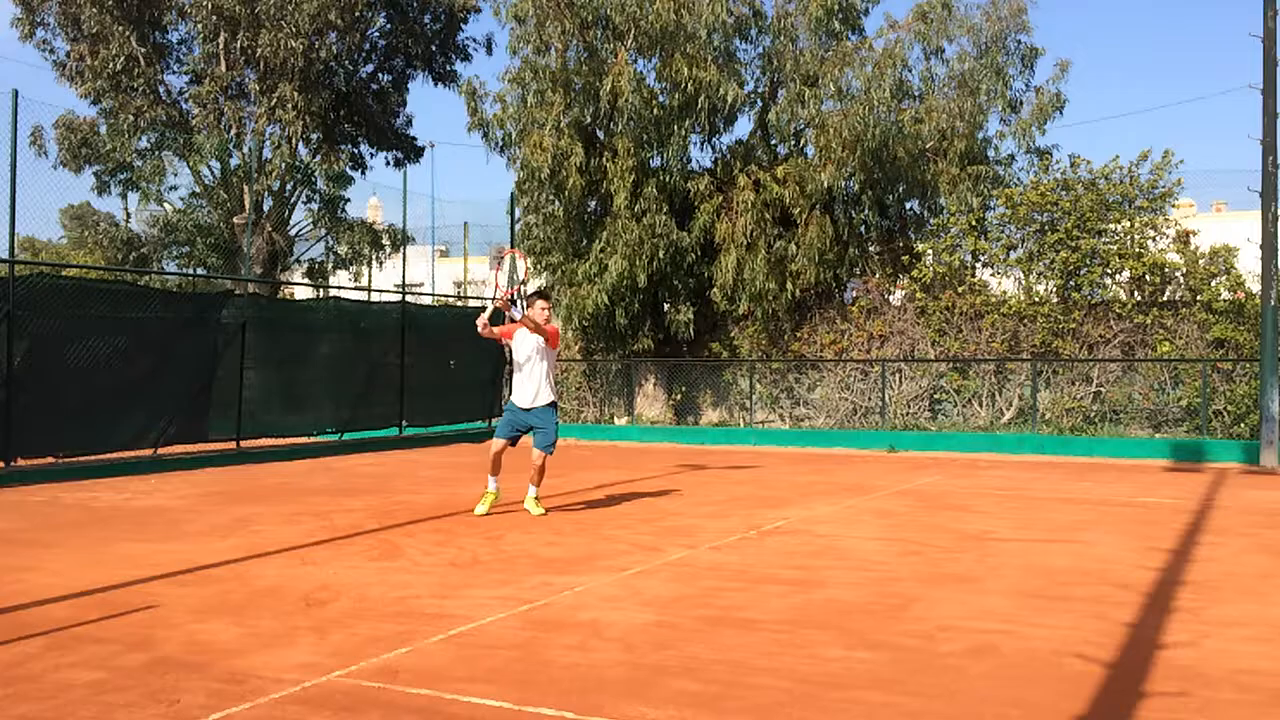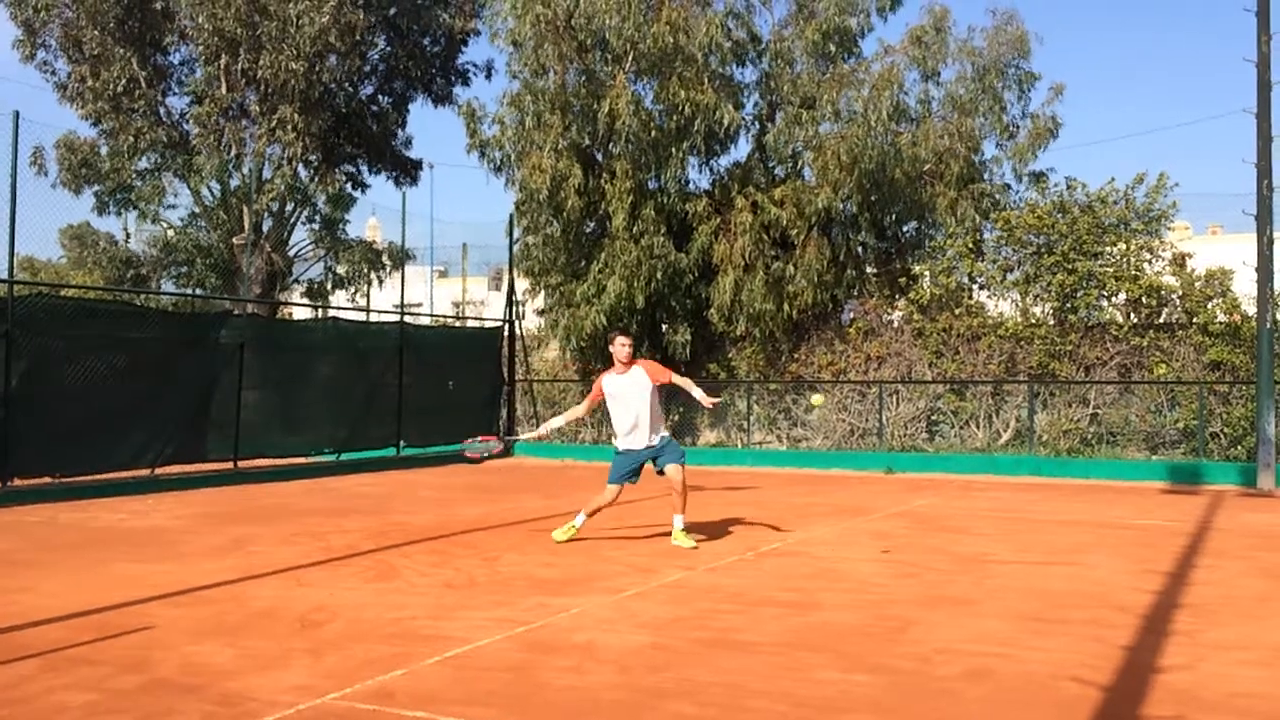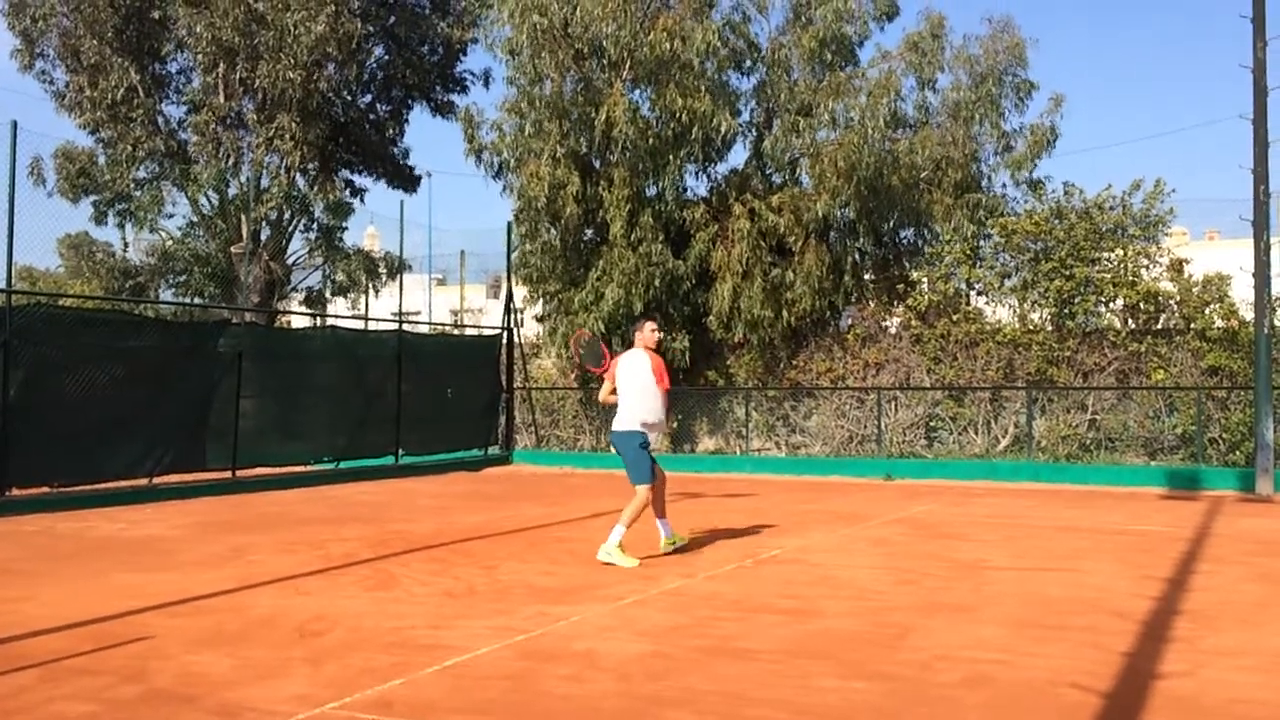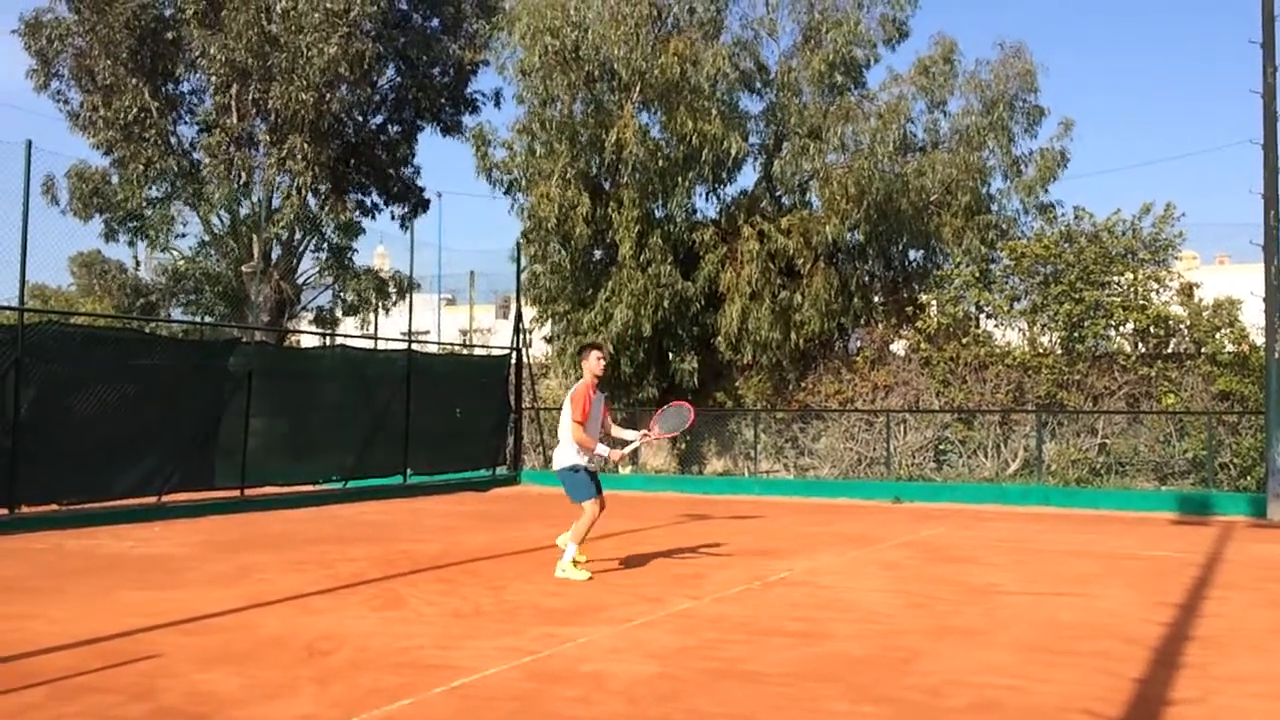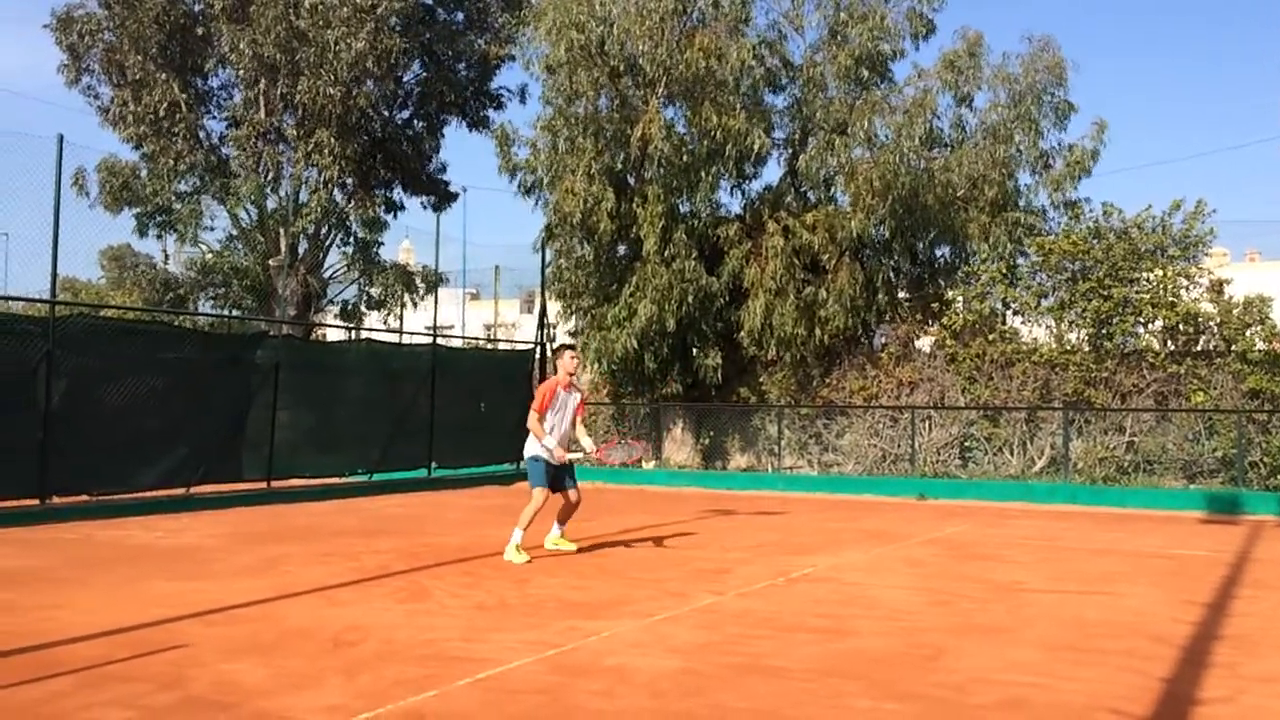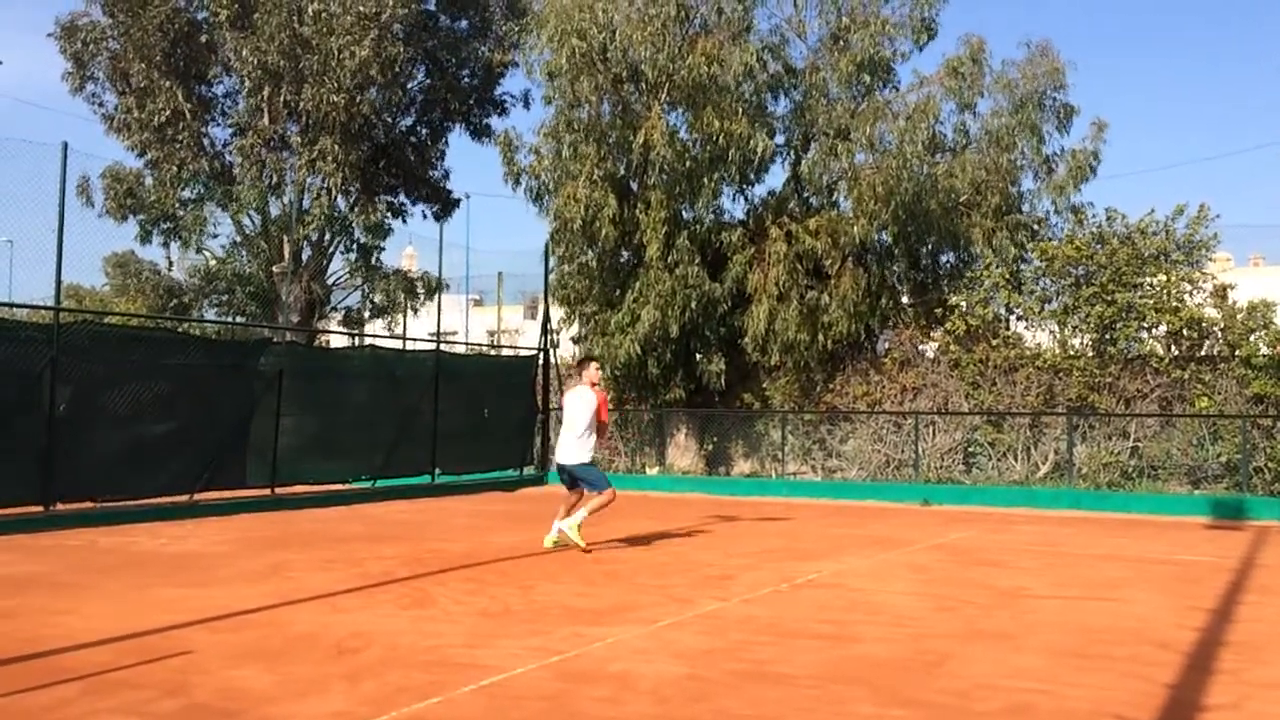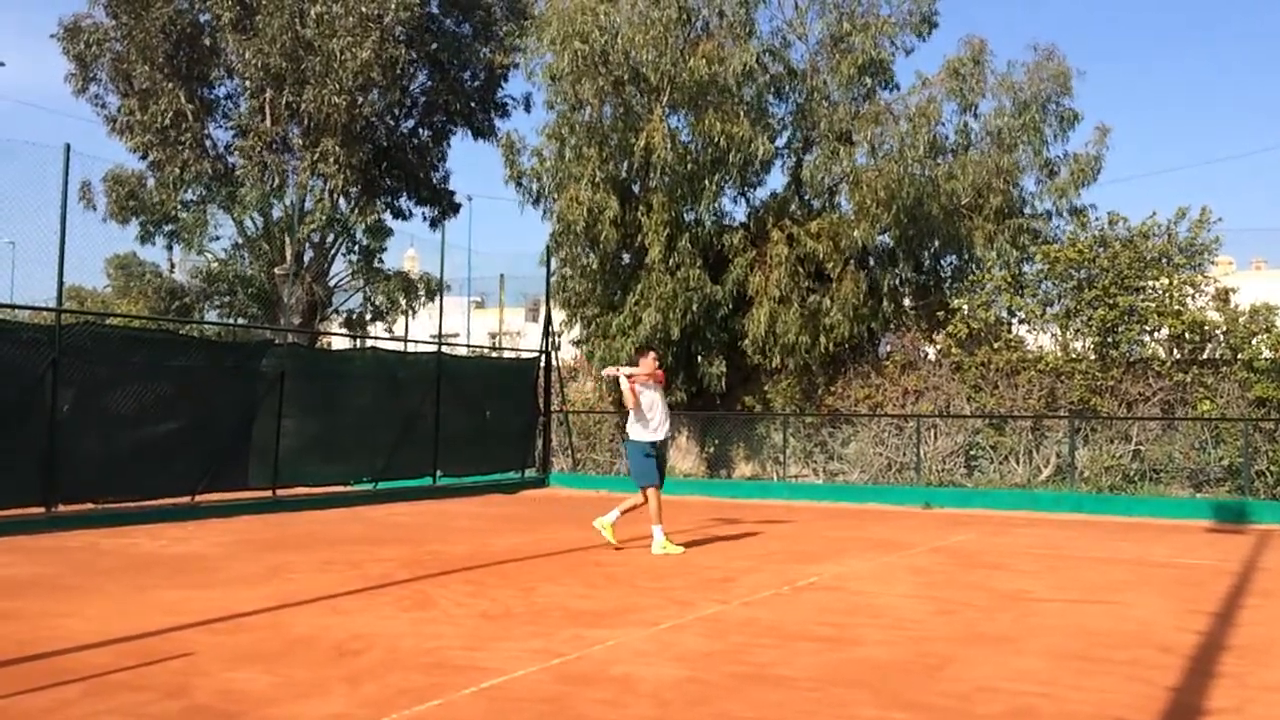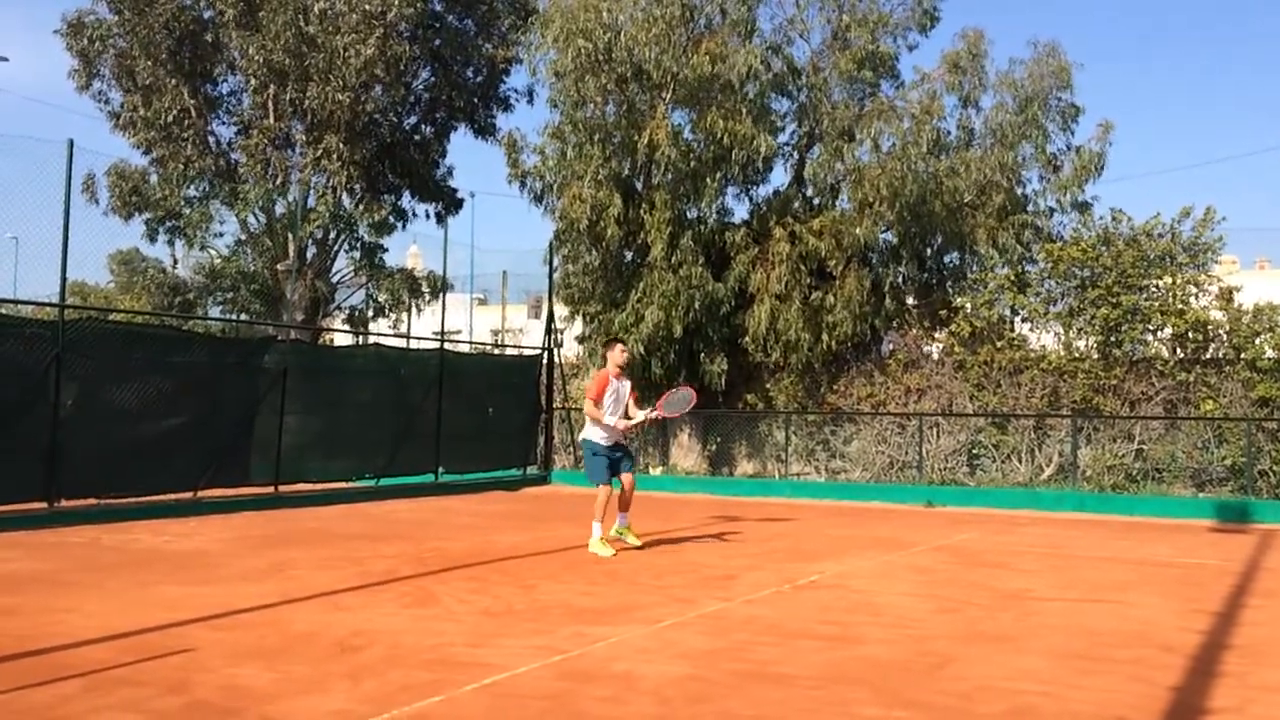
dt=0.7s
person 1, frame 1
left shoulder: (552, 332)
right shoulder: (515, 331)
left elbow: (537, 328)
right elbow: (489, 332)
left wrist: (511, 311)
right wrist: (482, 324)
left hip: (544, 407)
right hip: (517, 405)
left knee: (538, 460)
right knee: (496, 449)
left ankle: (531, 498)
right ankle: (492, 491)
person 1, frame 2
left shoulder: (646, 367)
right shoulder: (604, 381)
left elbow: (679, 379)
right elbow: (584, 408)
left wrist: (701, 395)
right wrist: (553, 423)
left hip: (659, 439)
right hip: (628, 446)
left knee: (678, 479)
right knee: (609, 496)
left ankle: (678, 531)
right ankle: (575, 524)
person 1, frame 3
left shoulder: (621, 360)
right shoulder: (654, 361)
left elbow: (603, 397)
right elbow: (661, 399)
left hip: (624, 432)
right hip: (632, 434)
left knee: (659, 481)
right knee: (645, 494)
left ankle: (668, 537)
right ankle: (610, 547)
person 1, frame 4
left shoulder: (598, 394)
right shoulder: (580, 392)
left elbow: (608, 428)
right elbow: (576, 434)
left wrist: (635, 434)
right wrist: (606, 451)
left hip: (584, 461)
right hip: (570, 462)
left knee: (598, 506)
right knee: (591, 510)
left ankle: (568, 539)
right ankle: (566, 563)
person 1, frame 5
left shoulder: (578, 393)
right shoulder: (548, 388)
left elbow: (578, 426)
right elbow: (532, 422)
left wrist: (588, 444)
right wrist: (553, 447)
left hip: (560, 455)
right hip: (538, 453)
left knee: (574, 498)
right knee: (540, 498)
left ankle: (555, 536)
right ankle: (513, 546)
person 1, frame 6
left shoulder: (568, 394)
right shoulder: (599, 396)
right elbow: (602, 431)
right wrist: (596, 436)
left hip: (562, 457)
right hip: (580, 459)
left knee: (575, 494)
right knee: (608, 495)
left ankle: (554, 536)
right ankle: (572, 523)
person 1, frame 7
left shoulder: (658, 376)
right shoulder: (629, 383)
left elbow: (643, 374)
right elbow: (632, 404)
left wrist: (621, 370)
right wrist: (623, 380)
left hip: (657, 444)
right hip: (639, 444)
left knee: (645, 496)
right knee: (652, 492)
left ankle: (606, 521)
right ankle: (659, 541)
person 1, frame 8
left shoulder: (626, 381)
right shoulder: (601, 378)
left elbow: (632, 411)
right elbow: (588, 409)
left wrist: (644, 414)
right wrist: (612, 421)
left hip: (615, 442)
right hip: (594, 442)
left knee: (629, 482)
right knee: (605, 489)
left ankle: (621, 528)
right ankle: (596, 539)
